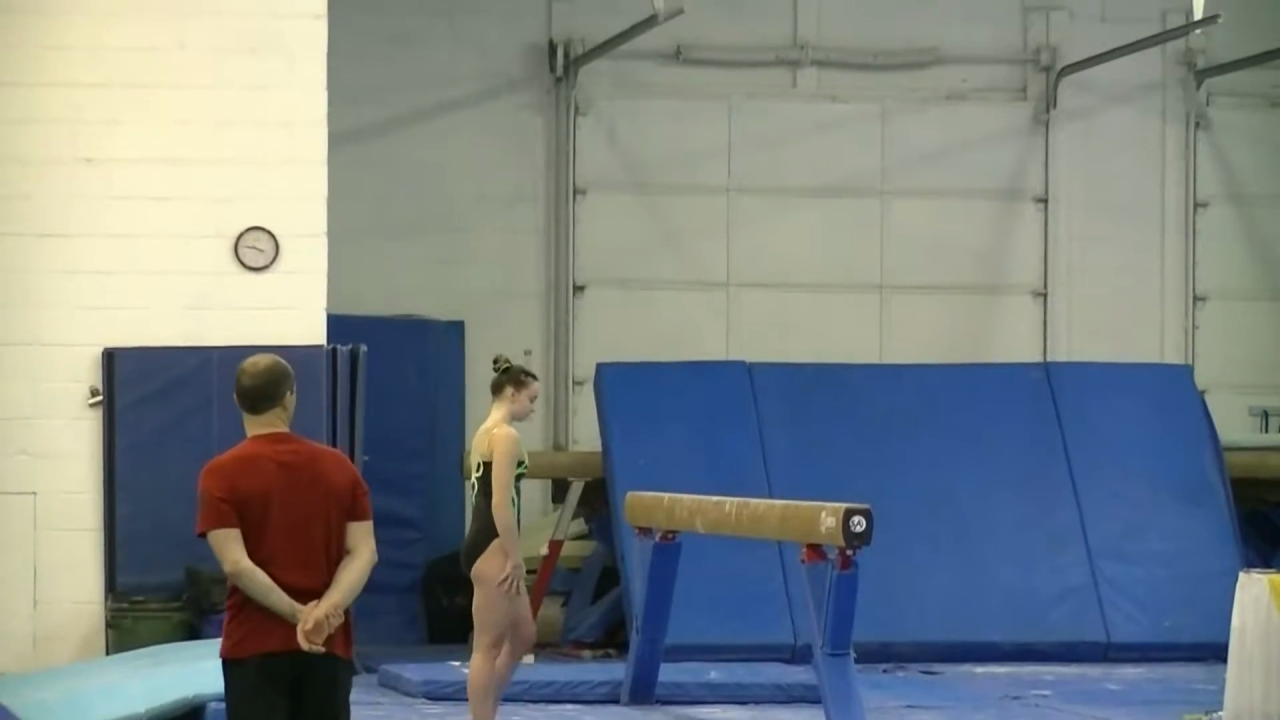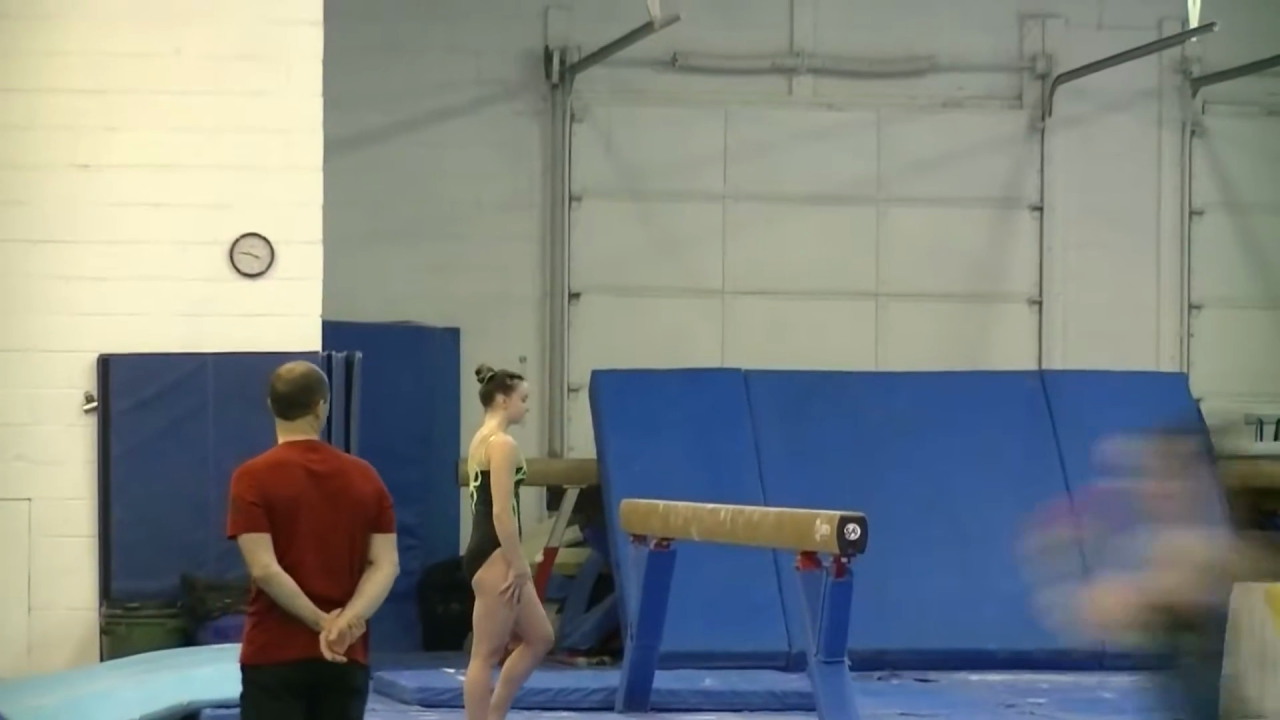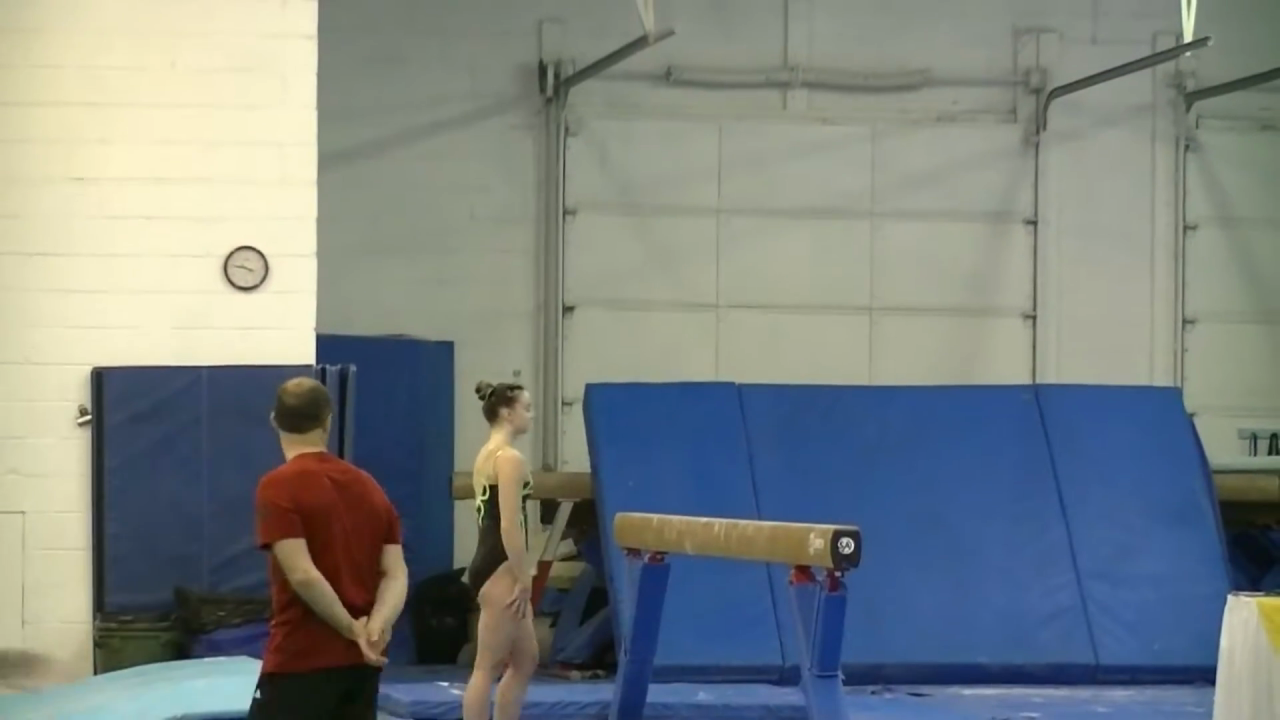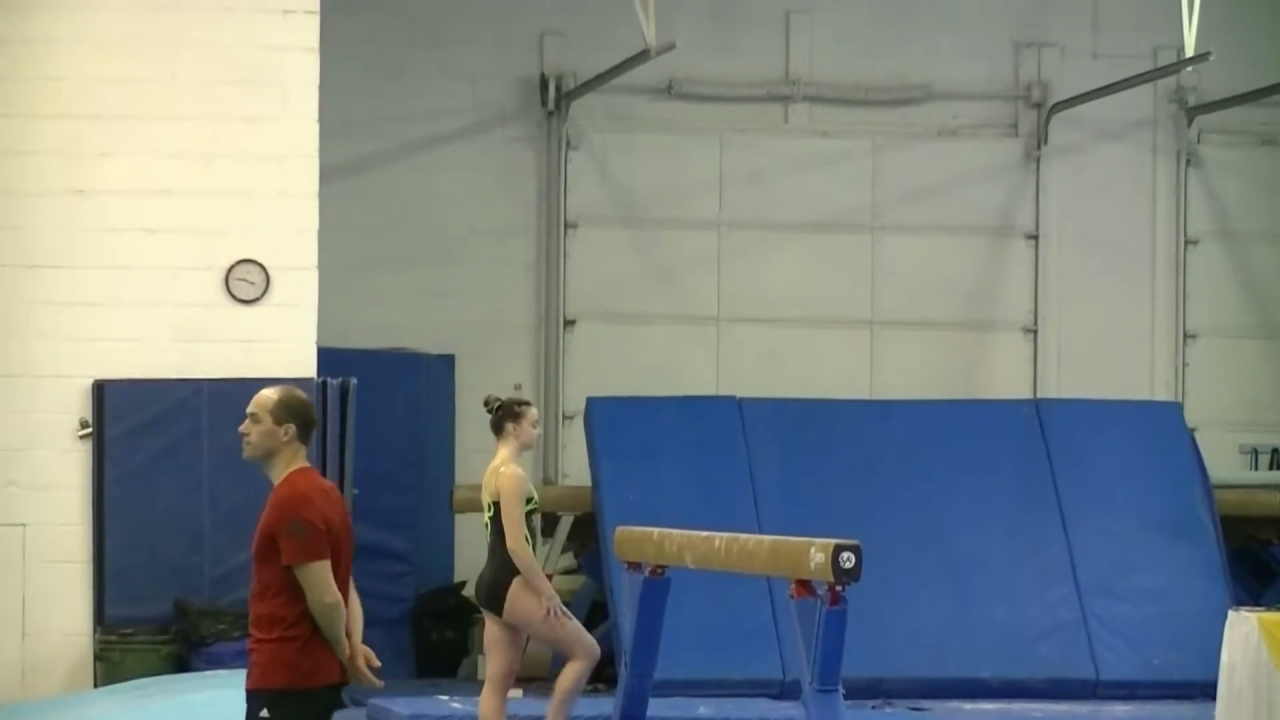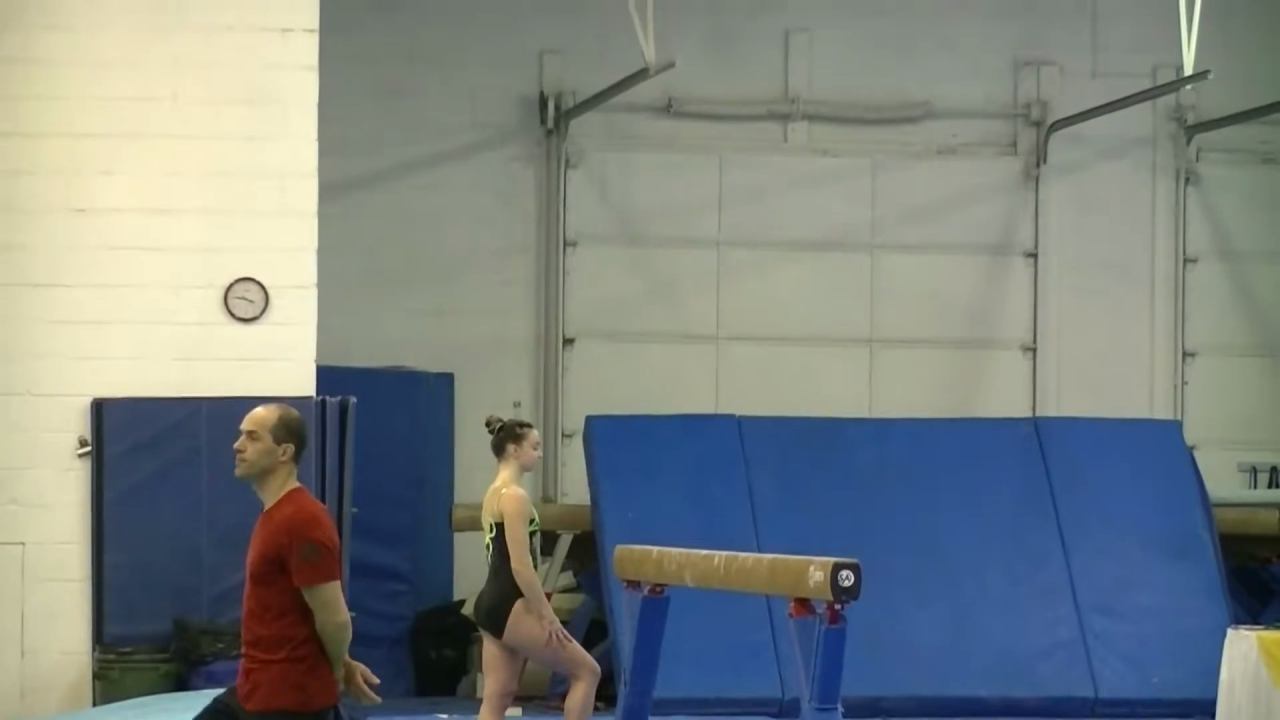
dt=0.5s
person 1, frame 1
left shoulder: (222, 474)
right shoulder: (339, 466)
left elbow: (235, 565)
right elbow: (363, 552)
left wrist: (298, 614)
right wrist: (328, 609)
left hip: (255, 647)
right hip: (329, 646)
person 1, frame 2
left shoulder: (253, 478)
right shoulder: (365, 477)
left elbow: (264, 569)
right elbow: (385, 564)
left wrist: (321, 622)
right wrist: (348, 620)
left hip: (275, 654)
right hip: (347, 654)
person 1, frame 3
left shoulder: (278, 486)
right shoulder: (368, 485)
left elbow: (302, 575)
right elbow: (395, 573)
left wrist: (351, 629)
right wrist: (375, 626)
left hip: (300, 661)
right hip: (358, 662)
person 1, frame 4
left shoulder: (293, 501)
right shoulder: (320, 493)
left elbow: (325, 598)
right elbow: (342, 588)
left wrist: (344, 652)
right wrist: (353, 646)
left hip: (288, 674)
right hip: (316, 670)
person 1, frame 5
left shoulder: (300, 521)
right shoulder: (275, 515)
left elbow: (334, 618)
left wrist: (338, 671)
right wrist: (340, 666)
right hip: (259, 688)
person 2, frame 1
left shoulder: (486, 432)
right shoulder: (506, 435)
right elbow: (501, 502)
right wrist: (515, 558)
left hip: (483, 544)
right hip: (492, 547)
left knee: (523, 636)
right knee: (489, 646)
person 2, frame 2
left shoulder: (481, 440)
right shoulder: (502, 443)
right elbow: (502, 511)
right wrist: (517, 566)
left hip: (489, 552)
right hip: (495, 556)
left knee: (540, 637)
right knee: (486, 653)
person 2, frame 3
left shoulder: (487, 455)
right shoulder: (510, 458)
right elbow: (510, 526)
right wrist: (524, 580)
left hip: (488, 564)
right hip: (500, 569)
left knee: (525, 659)
right knee: (487, 667)
person 2, frame 4
left shoulder: (495, 470)
right shoulder: (512, 474)
right elbow: (517, 544)
right wrist: (547, 591)
left hip: (493, 582)
right hip: (510, 584)
left knee: (499, 679)
right knee: (585, 652)
person 2, frame 5
left shoulder: (494, 492)
right shoulder: (515, 496)
right elbow: (520, 565)
right wrist: (547, 616)
left hip: (491, 603)
right hip: (509, 606)
right knee: (586, 671)
